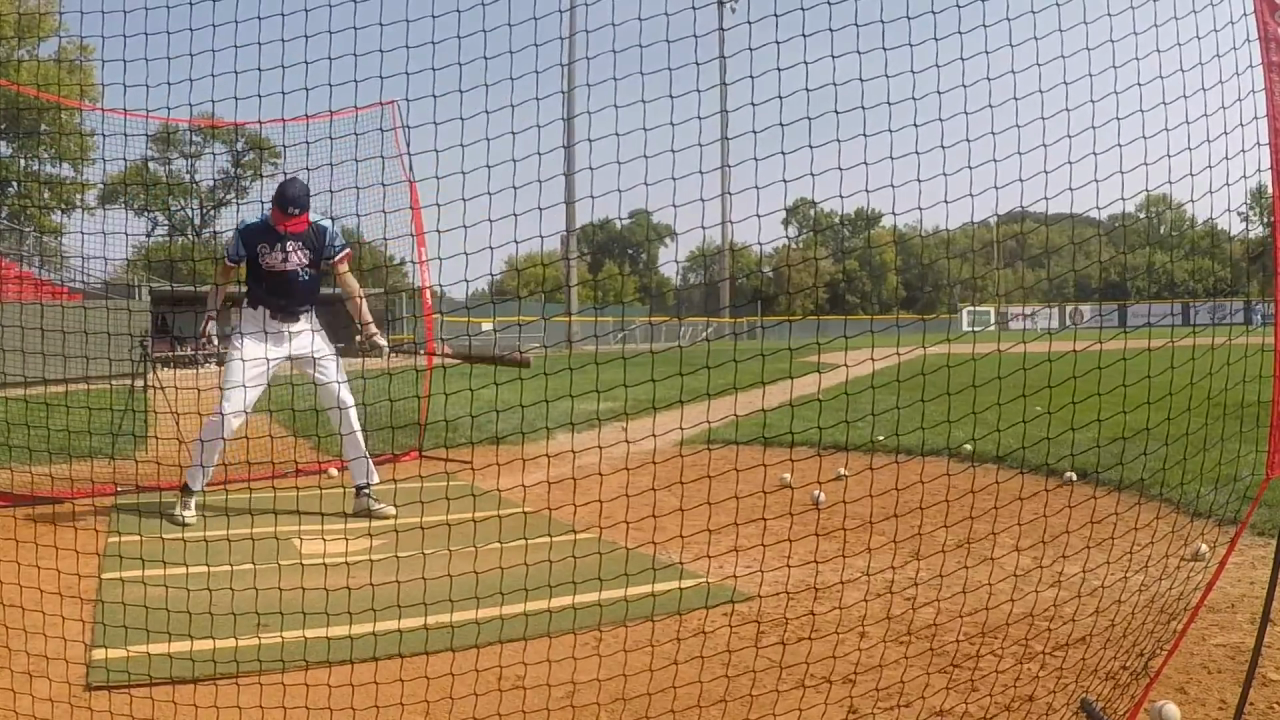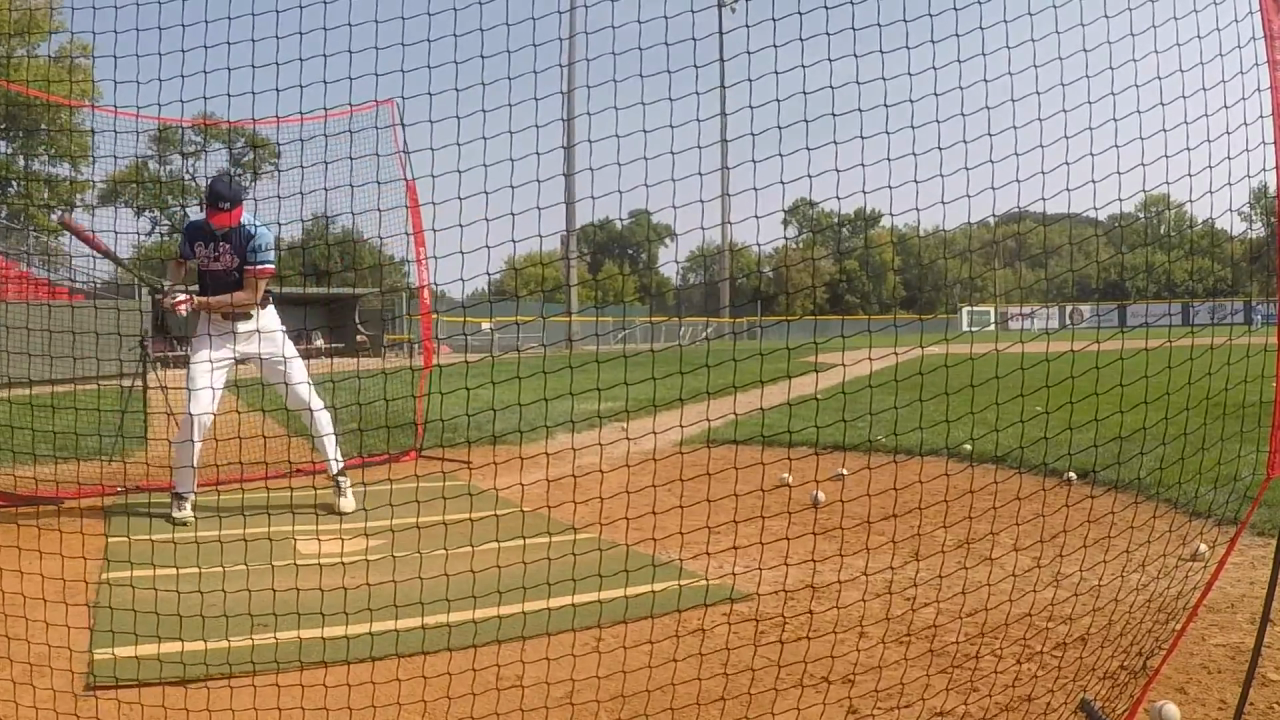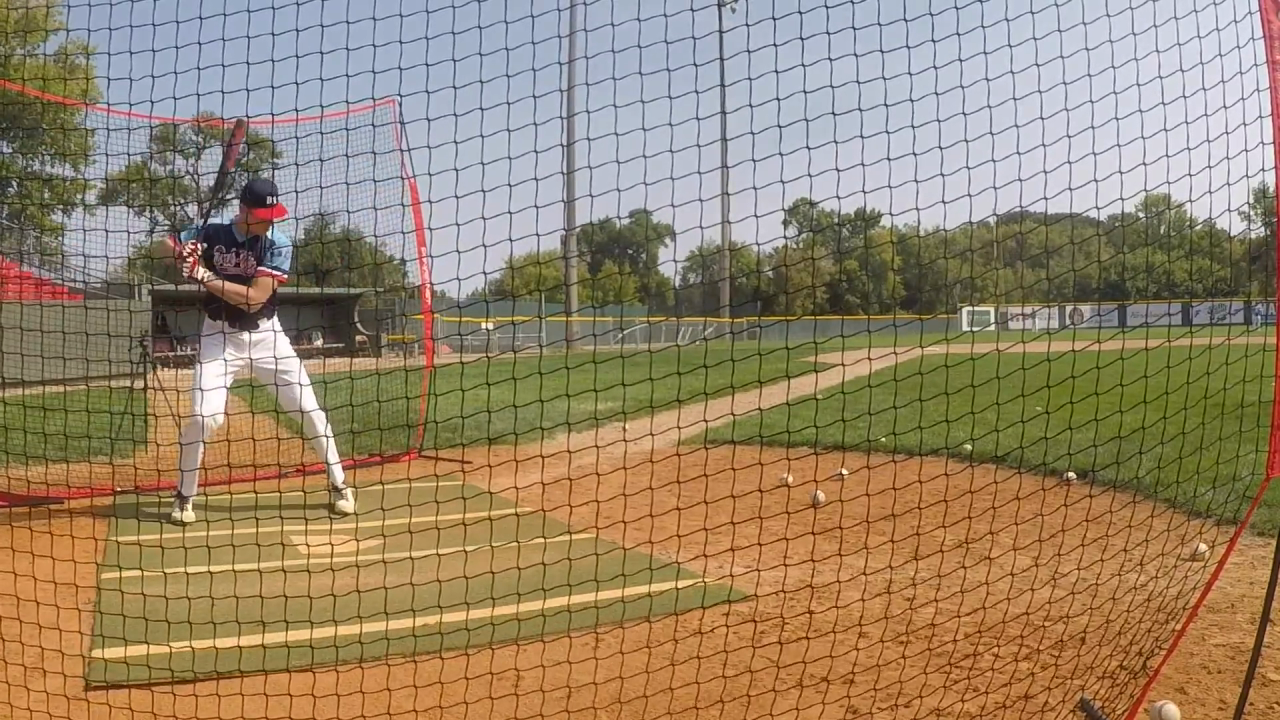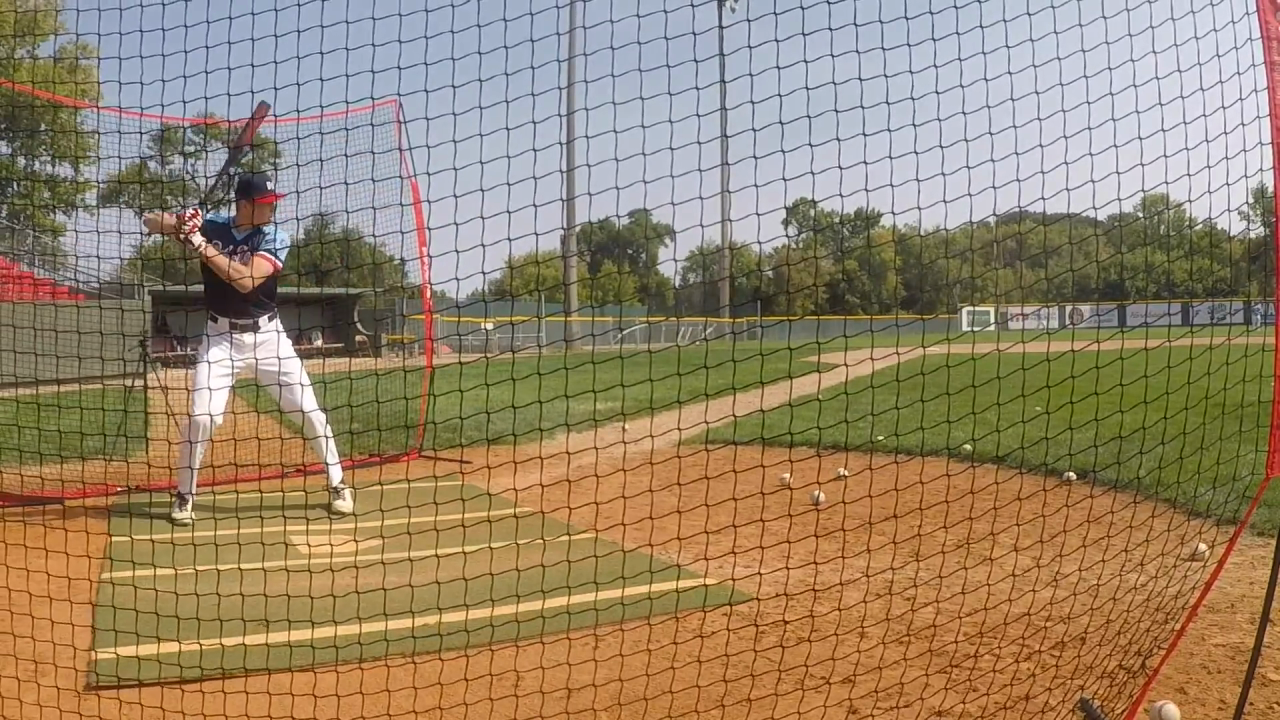
dt=0.5s
person 1, frame 1
left shoulder: (322, 231)
right shoulder: (248, 233)
left elbow: (346, 279)
right elbow: (224, 276)
left wrist: (367, 324)
right wrist: (210, 316)
left hip: (304, 325)
right hip: (258, 326)
left knee: (343, 405)
right knee: (229, 413)
left ankle: (363, 491)
right ankle: (189, 493)
person 1, frame 2
left shoulder: (258, 235)
right shoulder: (194, 230)
left elbow: (251, 296)
right elbow: (179, 263)
left wrist: (195, 301)
right wrist: (172, 288)
left hip: (260, 323)
right hip: (213, 328)
left knee: (307, 399)
right knee: (196, 414)
left ankle: (339, 476)
right ankle: (182, 494)
person 1, frame 3
left shoulder: (278, 244)
right shoulder: (212, 232)
left elbow: (254, 298)
left wrist: (204, 276)
right wrist: (182, 253)
left hip: (265, 333)
right hip: (219, 335)
left knee: (309, 408)
right knee: (204, 416)
left ankle: (339, 484)
right ankle: (185, 496)
person 1, frame 4
left shoulder: (275, 238)
right shoulder: (211, 226)
left elbow: (246, 281)
right elbow: (150, 221)
left wrist: (200, 244)
right wrist: (181, 224)
left hip: (266, 334)
right hip: (221, 335)
left knee: (309, 410)
right knee: (203, 417)
left ankle: (337, 484)
right ankle: (184, 495)
